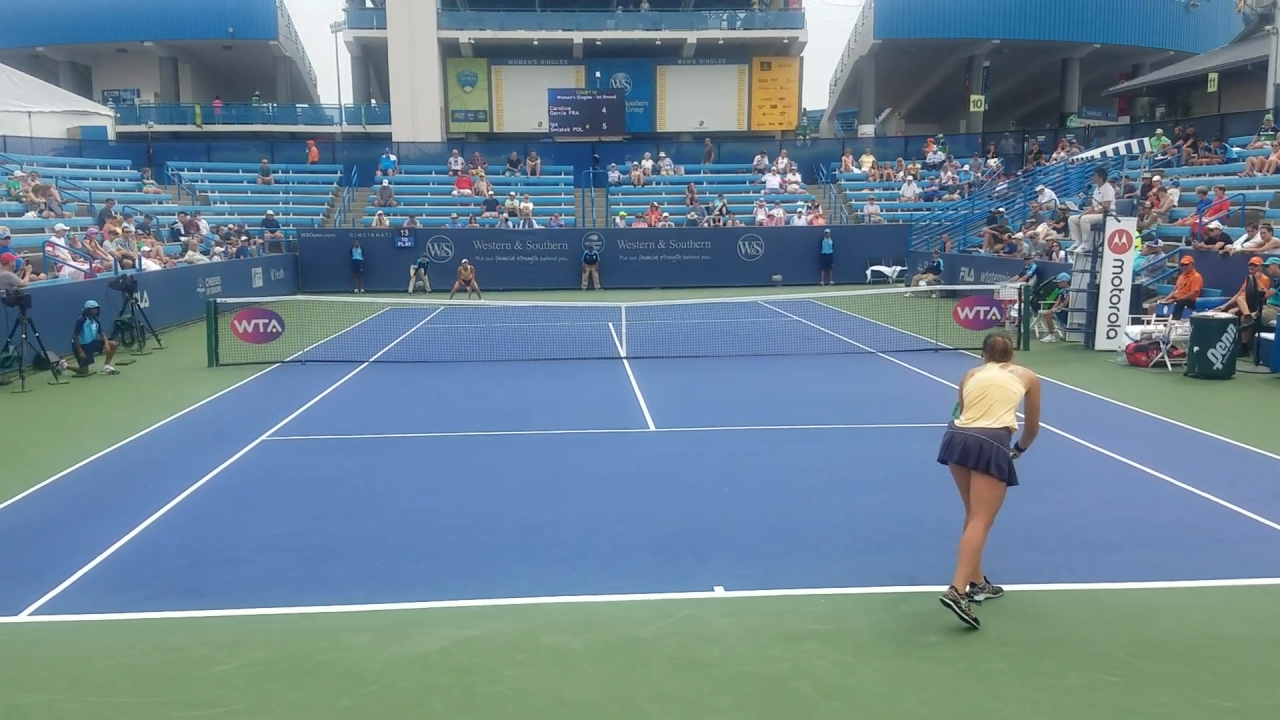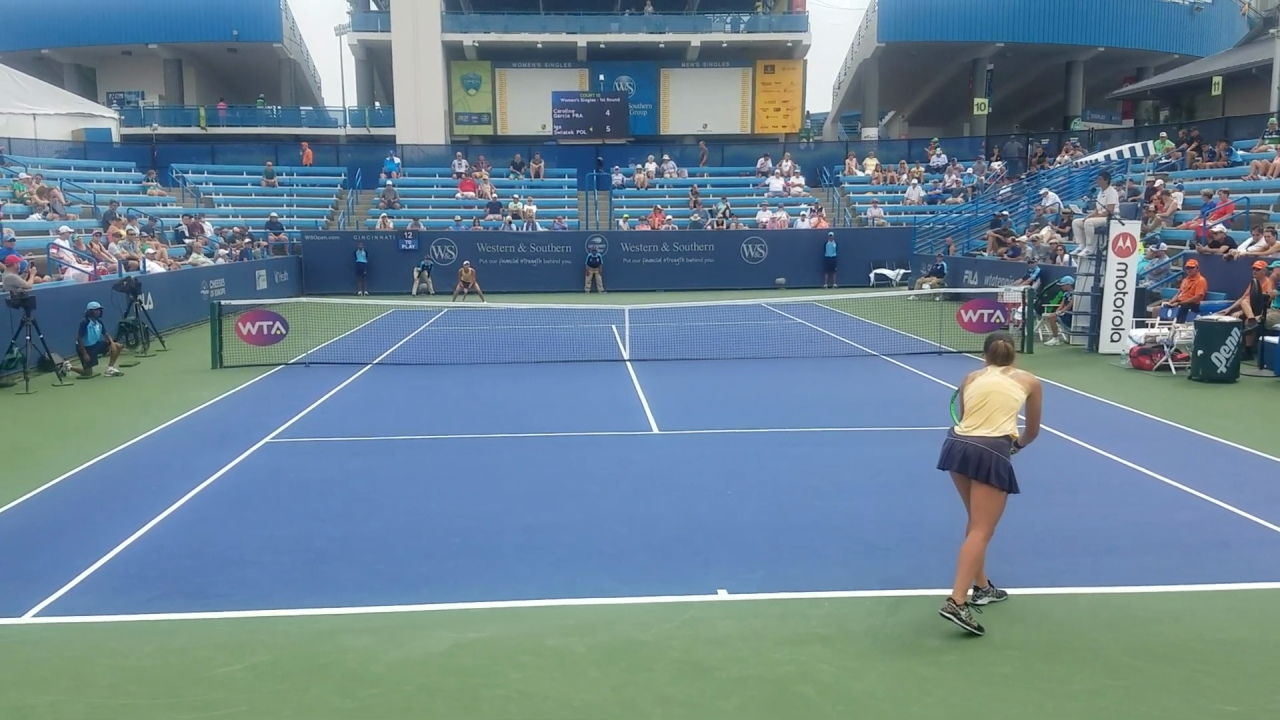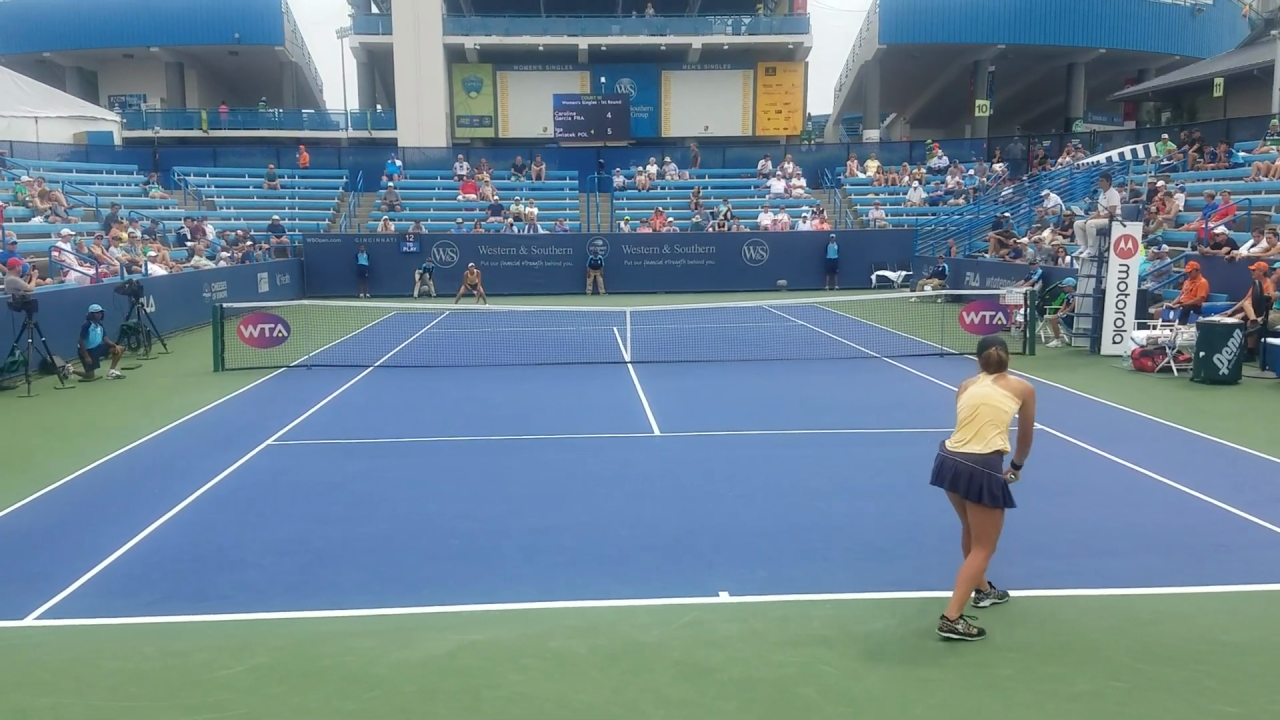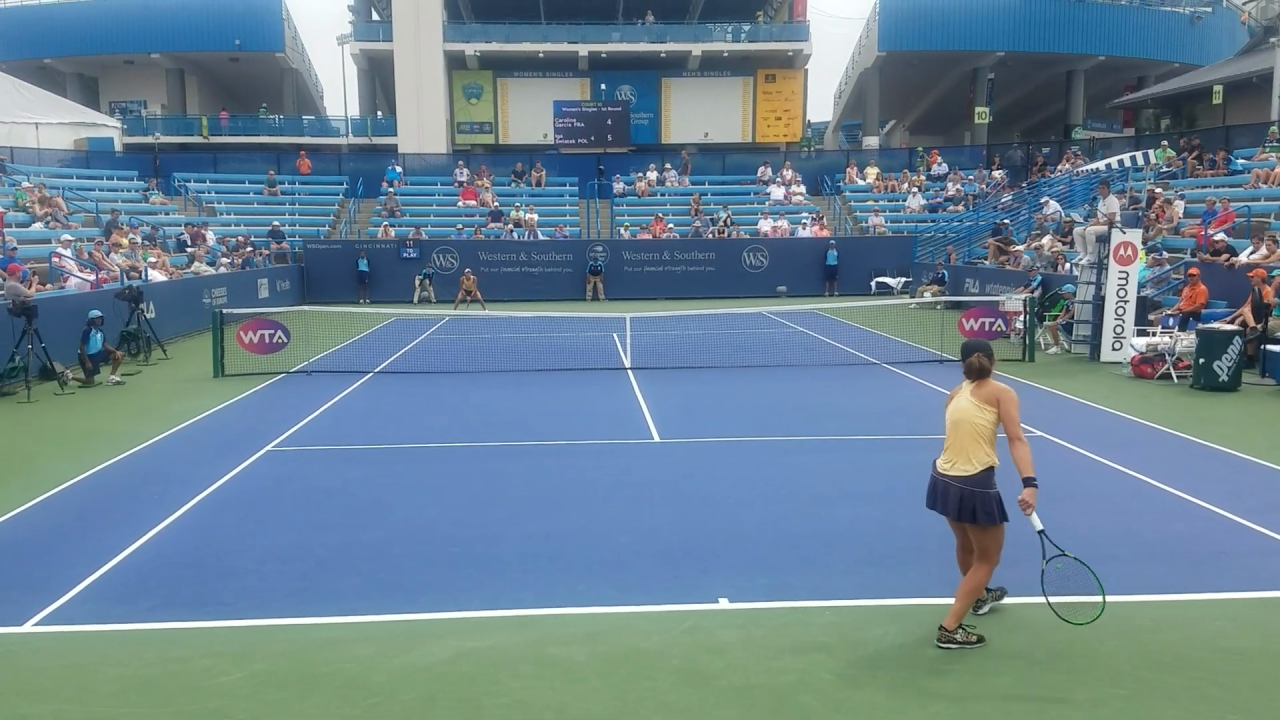
dt=0.4s
person 1, frame 1
left shoulder: (971, 374)
right shoulder: (1027, 376)
right elbow: (1032, 428)
right wrist: (1018, 448)
left hip: (956, 436)
right hip: (991, 444)
left knee: (973, 515)
right knee: (980, 522)
left ankle: (976, 582)
right ankle: (957, 590)
person 1, frame 2
left shoulder: (972, 377)
right shoulder: (1029, 381)
right elbow: (1032, 431)
right wrist: (1016, 444)
left hip: (957, 445)
right hip: (991, 453)
left knee: (976, 522)
right knee: (981, 531)
left ankle: (981, 586)
right ankle: (956, 602)
person 1, frame 3
left shoulder: (966, 386)
right shoulder: (1023, 388)
right elbow: (1025, 439)
right wrist: (1016, 466)
left hip: (948, 460)
right hip: (983, 467)
left knee: (971, 531)
right knee: (983, 546)
left ankle: (982, 589)
right ankle: (951, 617)
person 1, frame 4
left shoulder: (956, 394)
right shoulder: (1001, 393)
right elbow: (1017, 438)
right wrist: (1029, 482)
left hip: (942, 480)
right hip: (975, 485)
left knee: (966, 544)
right knee: (987, 560)
left ankle: (979, 596)
right ankle: (949, 628)
